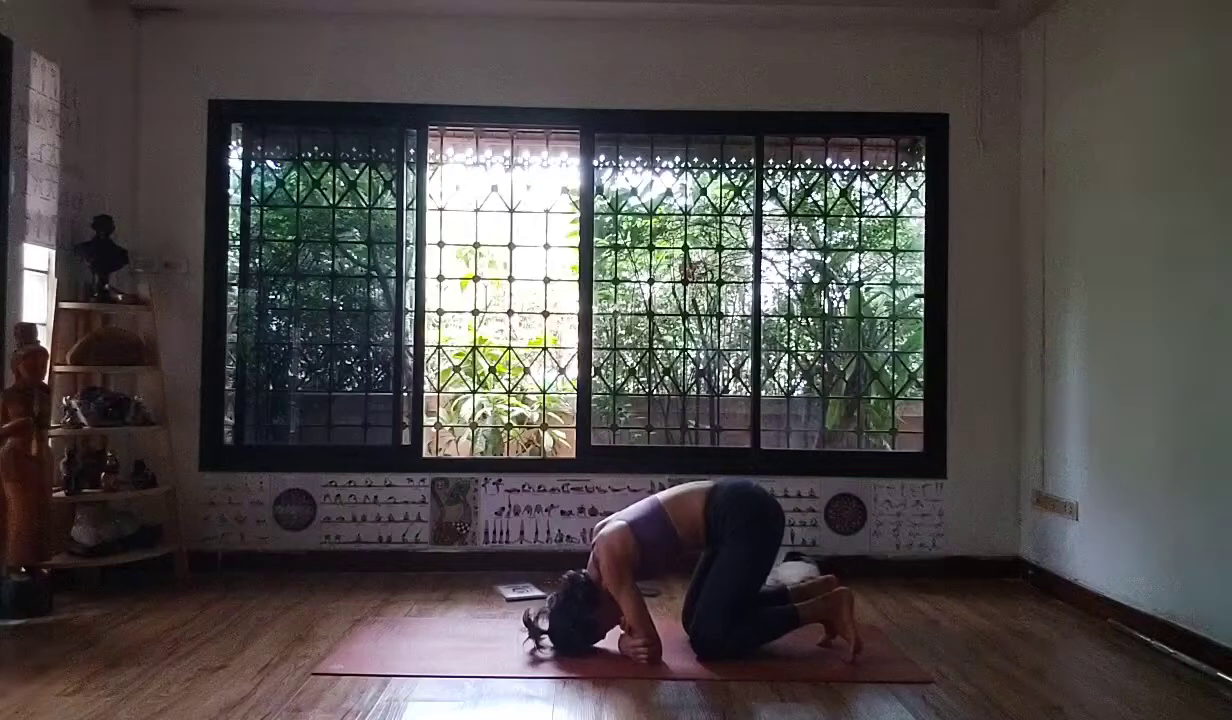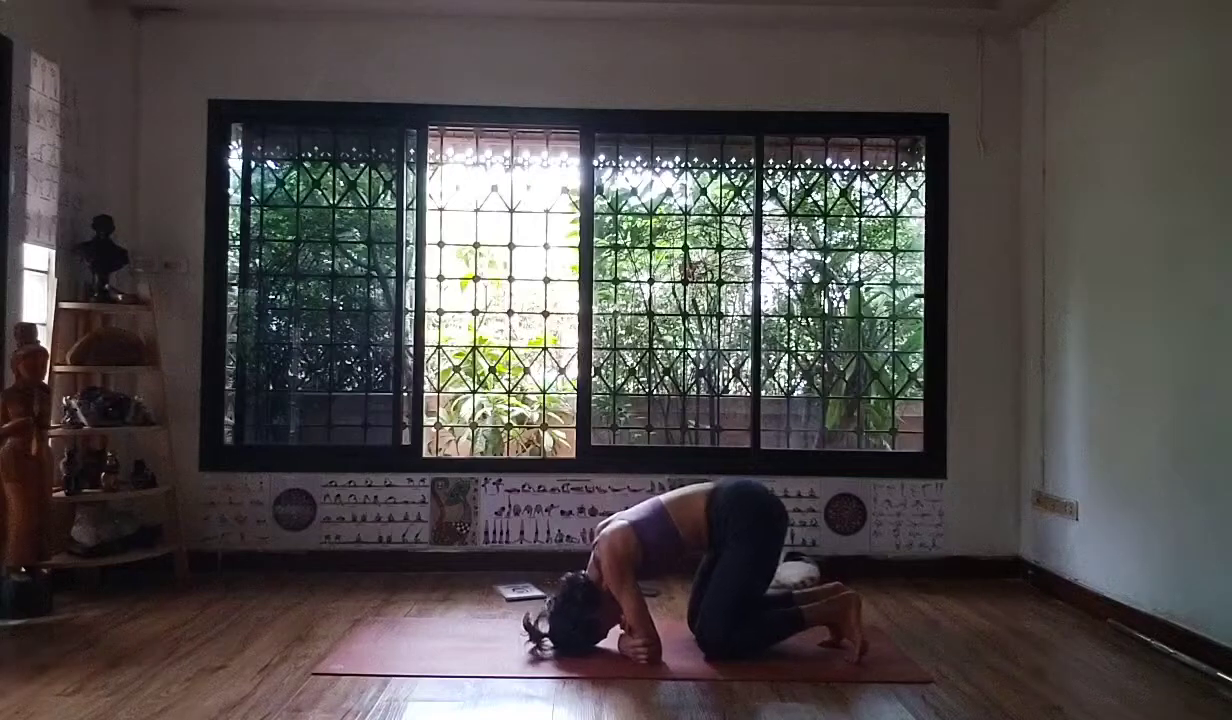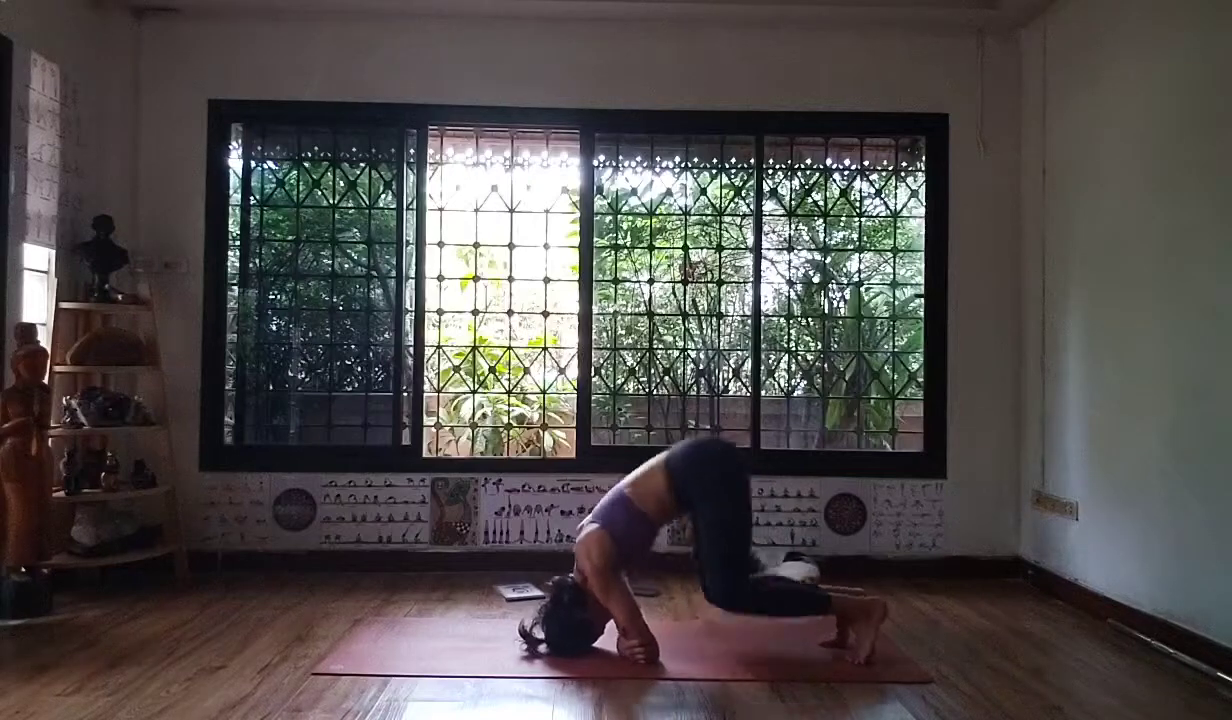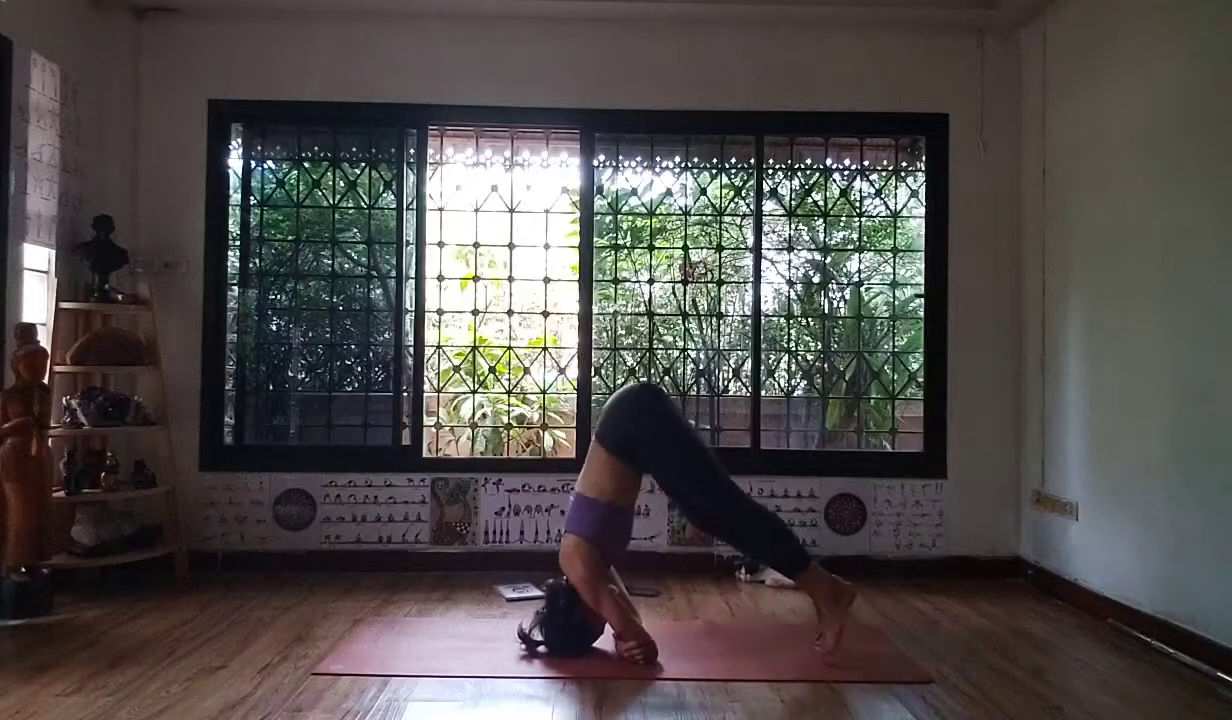
dt=0.4s
person 1, frame 1
left shoulder: (611, 556)
right shoulder: (606, 544)
left elbow: (651, 648)
right elbow: (638, 621)
left wrist: (627, 644)
right wrist: (630, 637)
left hip: (748, 517)
right hip: (736, 511)
left knee: (710, 641)
right knee: (698, 620)
left ankle: (827, 605)
right ankle: (815, 591)
person 1, frame 2
left shoulder: (612, 554)
right shoulder: (608, 543)
left elbow: (650, 647)
right elbow: (638, 620)
left wrist: (627, 644)
right wrist: (629, 638)
left hip: (750, 518)
right hip: (739, 512)
left knee: (716, 641)
right knee: (703, 619)
left ankle: (833, 609)
right ankle: (824, 598)
person 1, frame 3
left shoulder: (593, 556)
right shoulder: (593, 548)
left elbow: (647, 647)
right elbow: (630, 617)
left wrist: (628, 643)
right wrist: (628, 639)
left hip: (709, 470)
right hip: (706, 468)
left knee: (728, 593)
right knee: (719, 589)
left ankle: (857, 609)
right ankle: (844, 605)
person 1, frame 4
left shoulder: (579, 565)
right shoulder: (580, 559)
right wrist: (626, 638)
left hip: (637, 418)
right hip: (636, 420)
left knee: (724, 507)
right knee: (713, 516)
left ankle: (824, 588)
right ankle: (820, 587)
